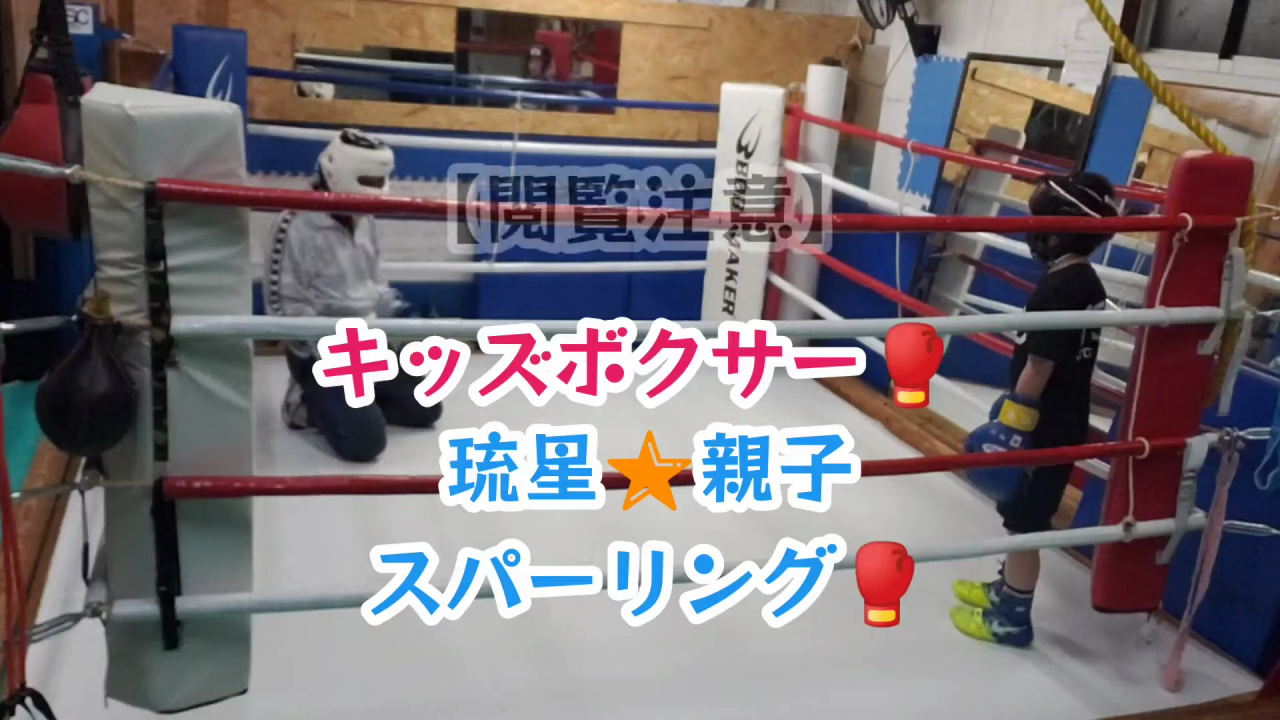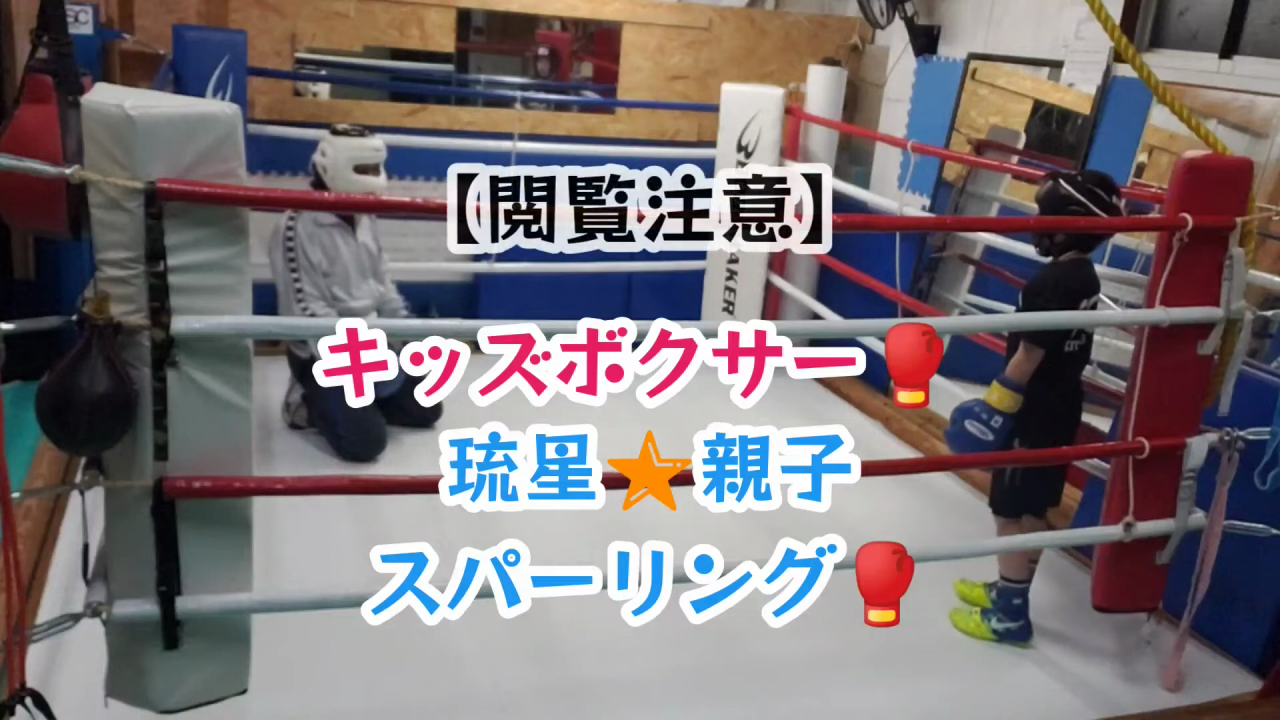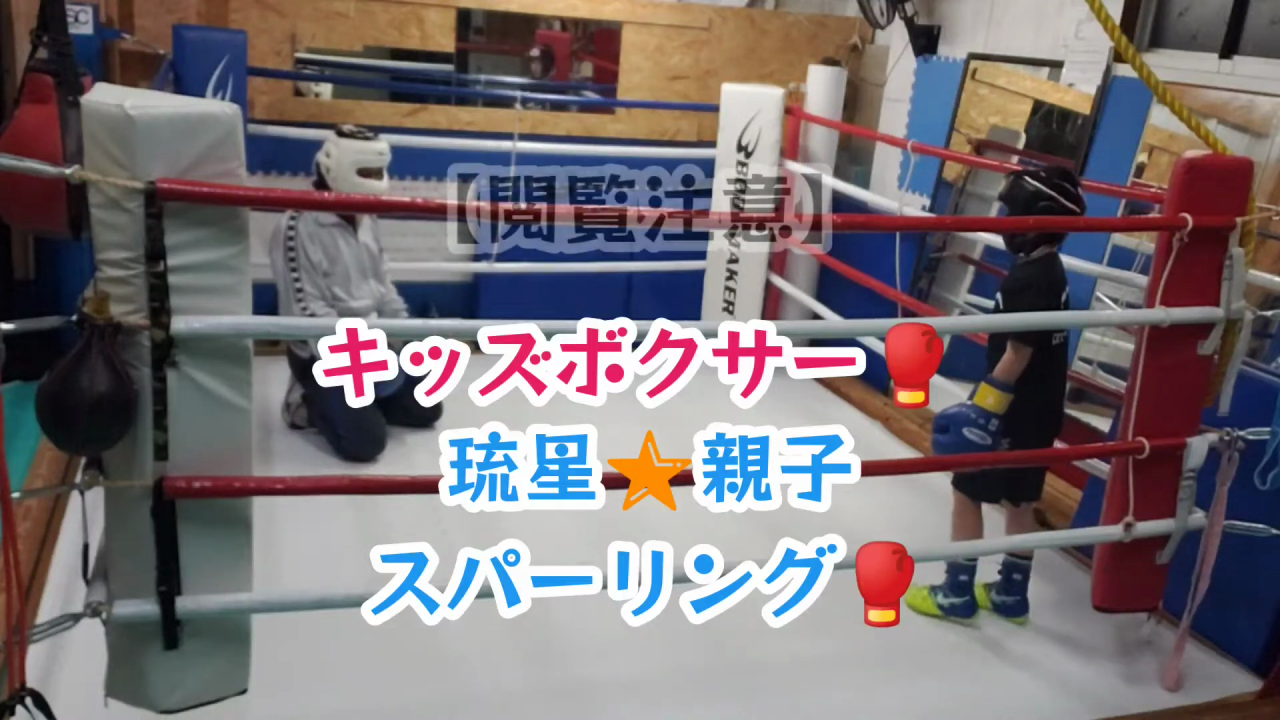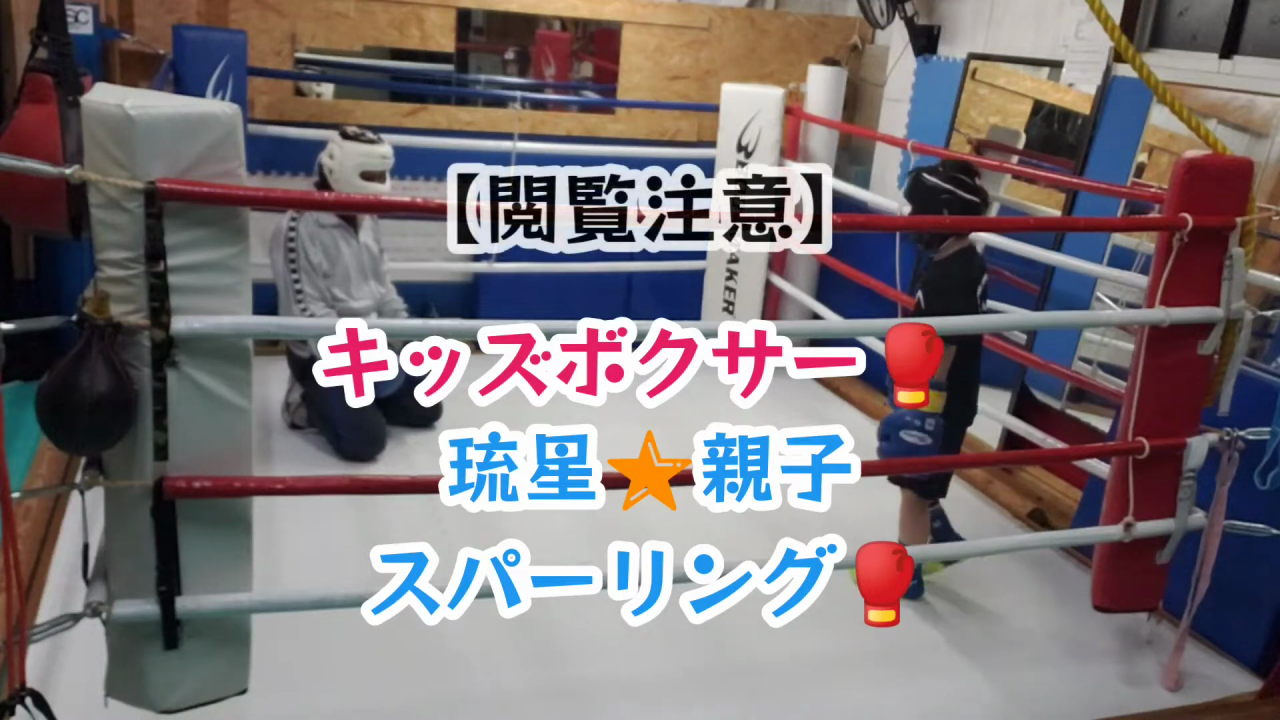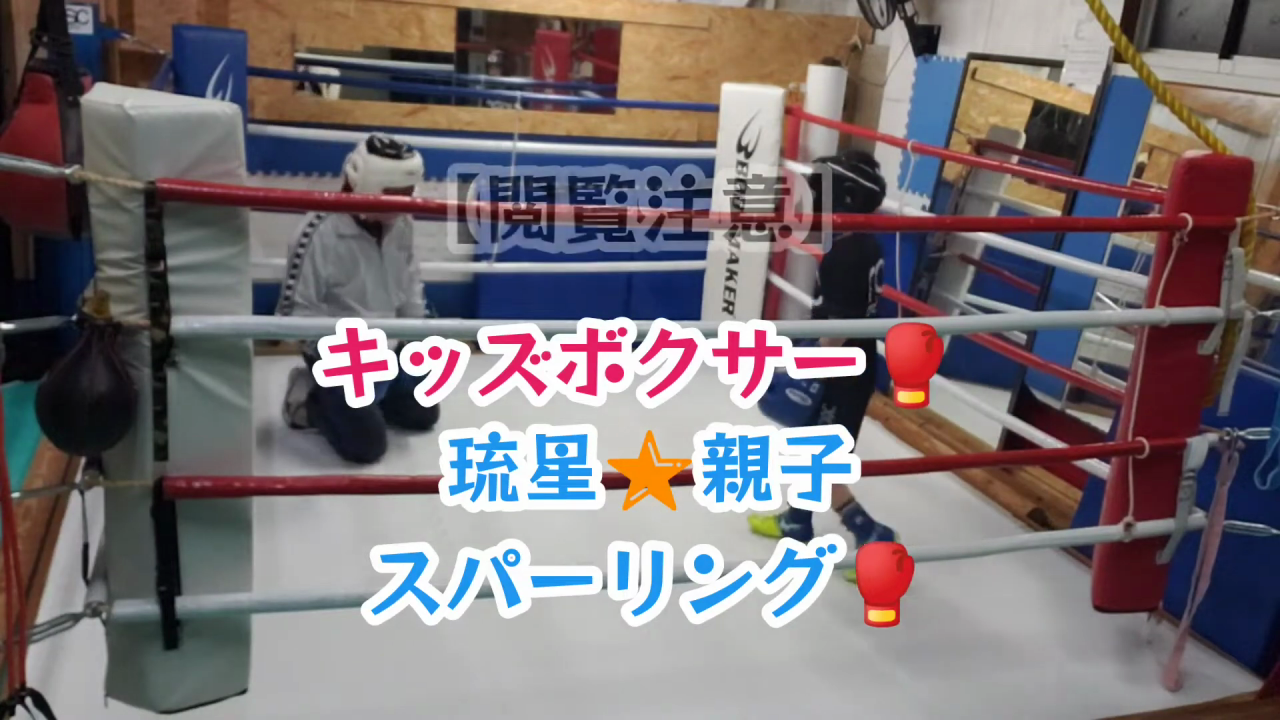
dt=0.5s
person 1, frame 1
left shoulder: (1055, 290)
right shoulder: (1088, 283)
left elbow: (1037, 367)
left wrist: (1009, 427)
left hip: (1043, 427)
right hip: (1065, 421)
left knee: (1023, 523)
right knee: (1028, 517)
left ankle: (1012, 619)
right ankle: (1006, 589)
person 1, frame 2
left shoulder: (1051, 282)
right shoulder: (1085, 278)
left elbow: (1028, 355)
left wrist: (995, 408)
left hip: (1034, 415)
right hip: (1059, 412)
left knee: (1010, 513)
right knee: (1033, 509)
left ankle: (1010, 615)
right ankle: (1008, 590)
person 1, frame 3
left shoulder: (1028, 279)
right shoulder: (1048, 270)
left elbow: (1018, 353)
left wrist: (984, 408)
left hip: (1017, 411)
right hip: (1038, 409)
left knee: (968, 493)
right knee: (1019, 499)
left ankle: (956, 592)
right ankle: (1011, 592)
person 1, frame 4
left shoulder: (947, 276)
right shoulder: (965, 259)
left elbow: (944, 350)
left wrist: (925, 411)
left hip: (942, 398)
right hip: (950, 394)
left knee: (914, 484)
right knee: (917, 482)
right ankle: (942, 540)
person 1, frame 5
left shoulder: (843, 254)
right shoulder: (865, 246)
left elbow: (840, 327)
right wrist: (818, 321)
left hip: (842, 376)
right hip: (855, 370)
left ankle: (871, 535)
right ankle: (794, 520)
person 2, frame 1
left shoulder: (363, 221)
right shoulder: (295, 228)
right elbow: (283, 307)
left wrist: (400, 318)
right hip: (320, 353)
left knee: (427, 409)
right knee: (366, 441)
right ankle: (310, 404)
person 2, frame 2
left shoulder: (363, 221)
right shoulder: (298, 228)
left elbow: (382, 285)
right elbow: (308, 311)
right hip: (322, 354)
left knee: (426, 410)
right knee: (366, 441)
left ankle: (349, 399)
right ankle: (309, 404)
person 2, frame 3
left shoulder: (365, 221)
right shoulder: (299, 228)
left elbow: (382, 285)
right elbow: (308, 310)
right hip: (322, 354)
left knee: (426, 410)
right knee: (365, 441)
right ankle: (310, 403)
person 2, frame 4
left shoulder: (366, 222)
right shoulder: (300, 229)
right elbow: (308, 311)
right hip: (321, 355)
left knee: (427, 410)
right knee: (366, 441)
right ankle: (308, 405)
person 2, frame 5
left shoulder: (402, 222)
right shoulder: (322, 234)
left elbow: (409, 283)
right elbow: (297, 308)
left knee: (423, 415)
right knee: (367, 446)
left ankle: (352, 400)
right ankle: (309, 401)
